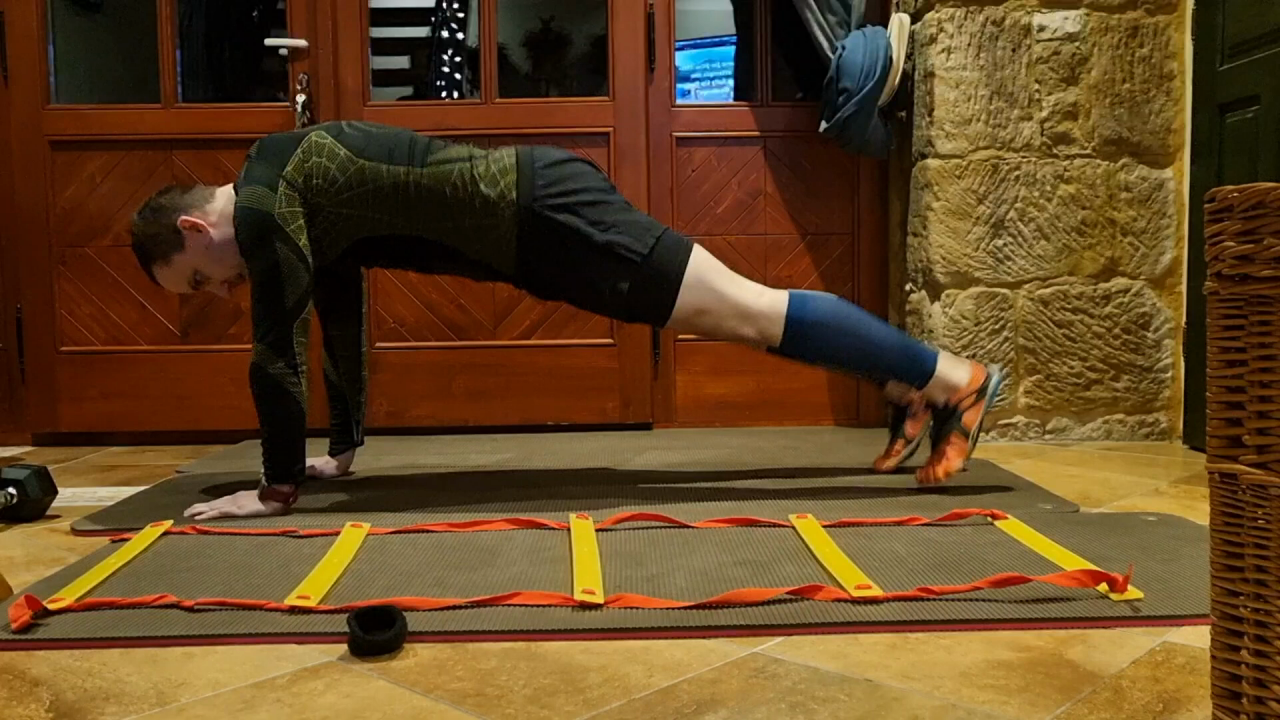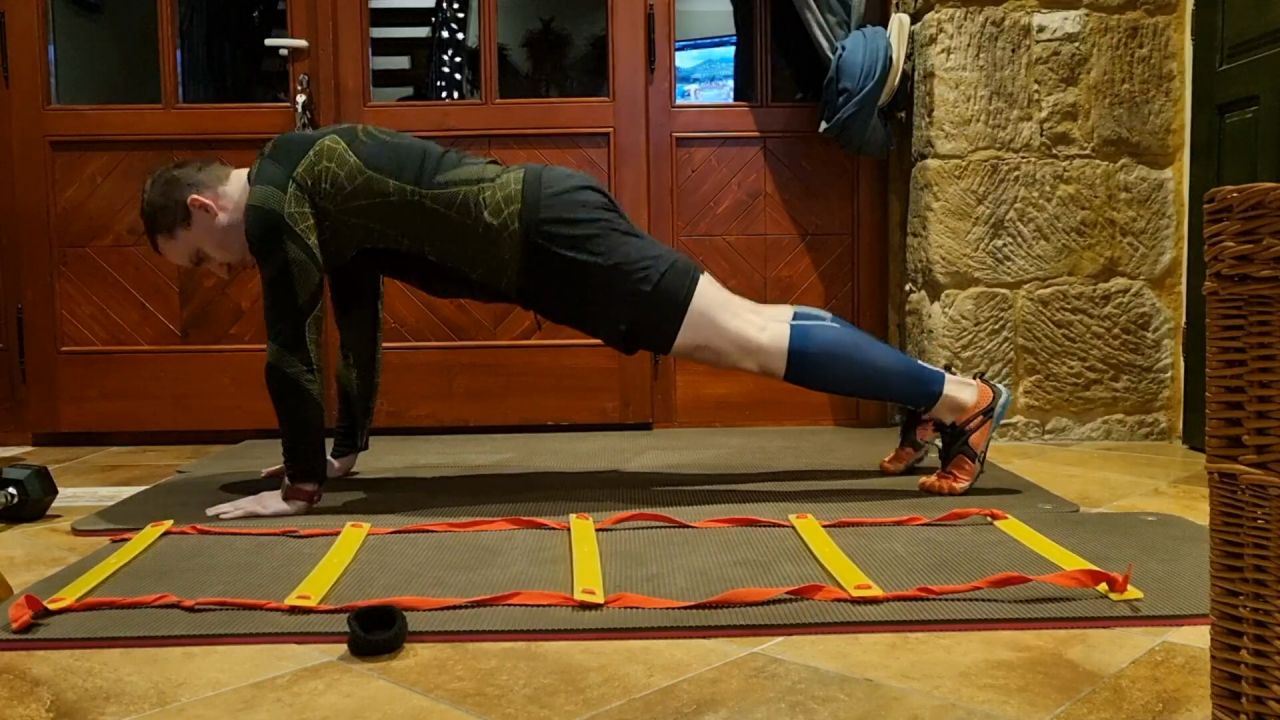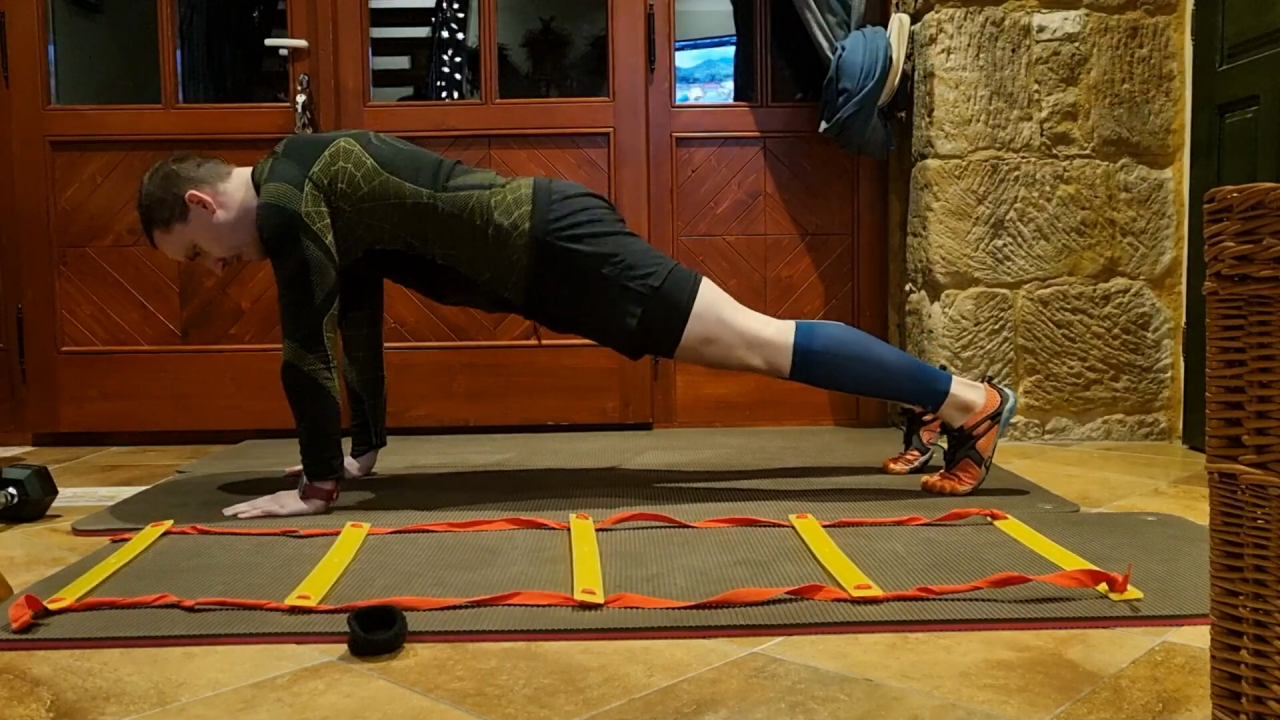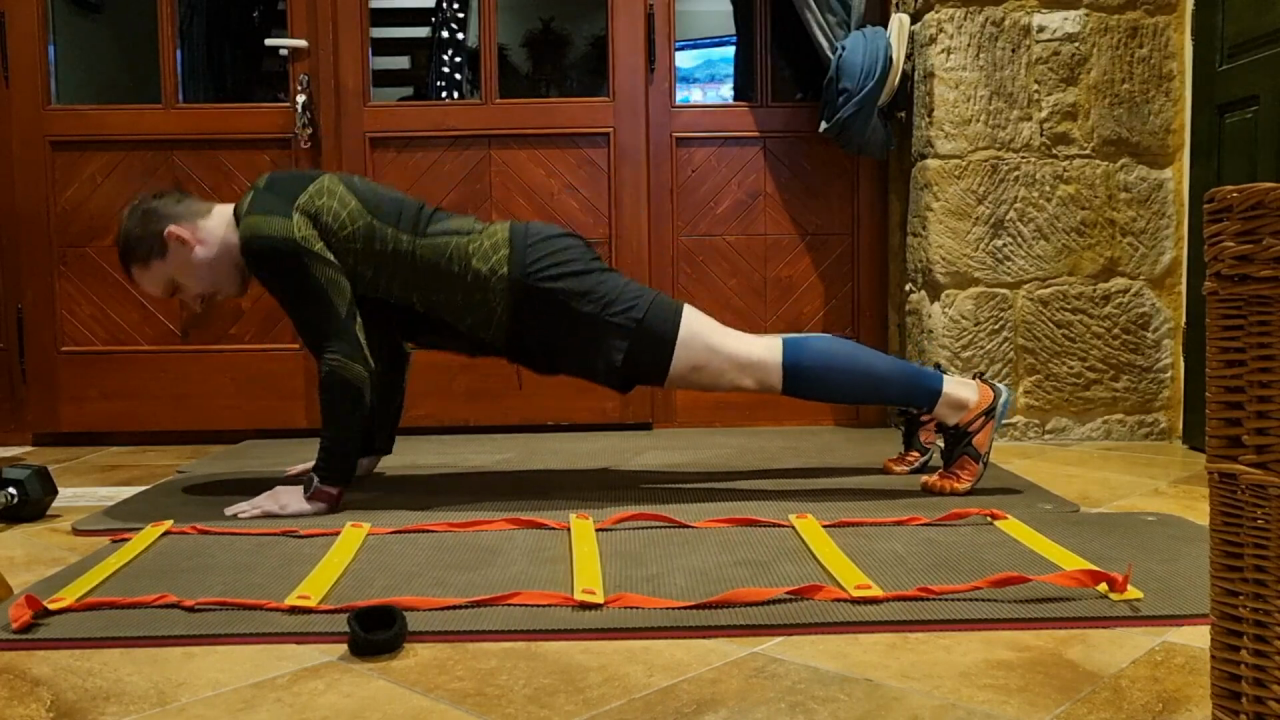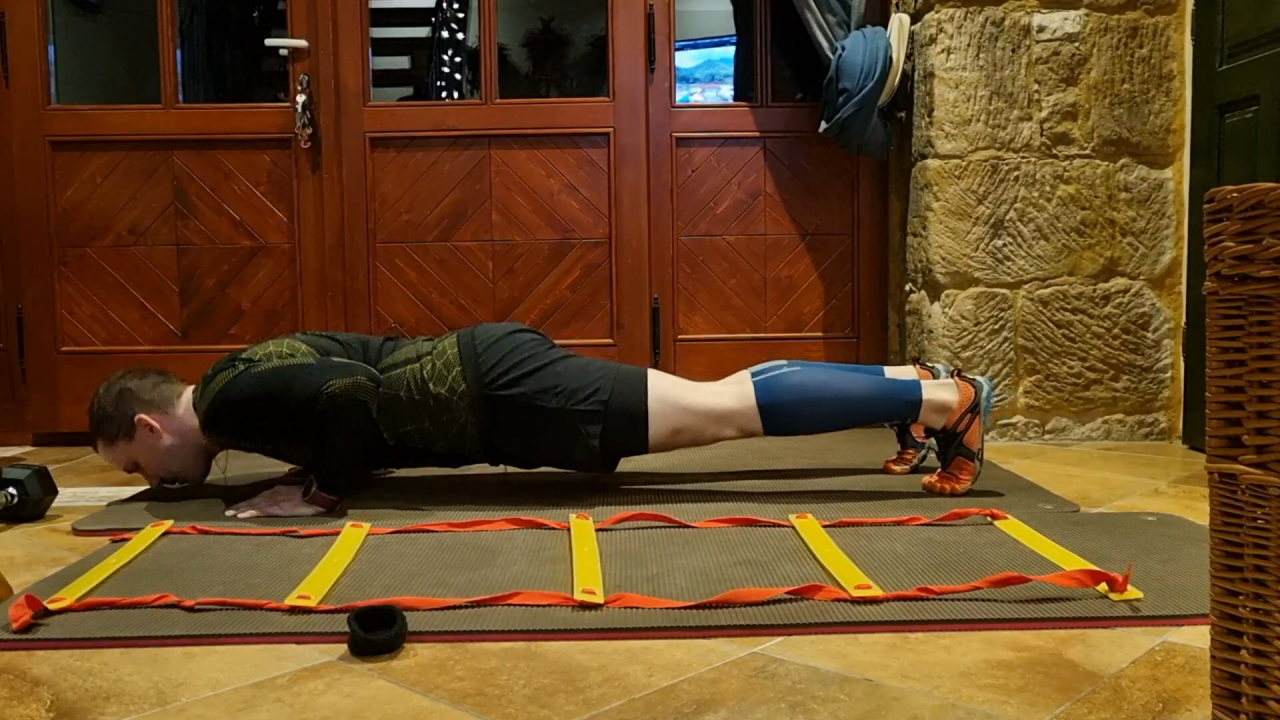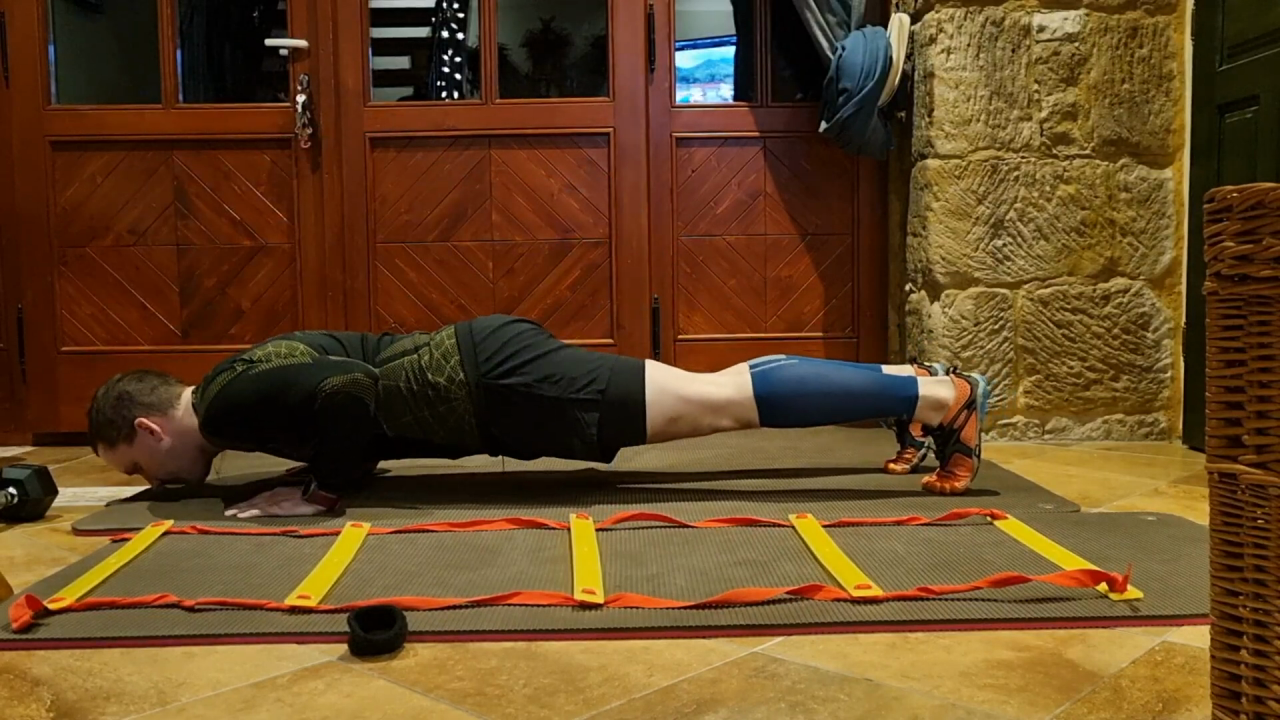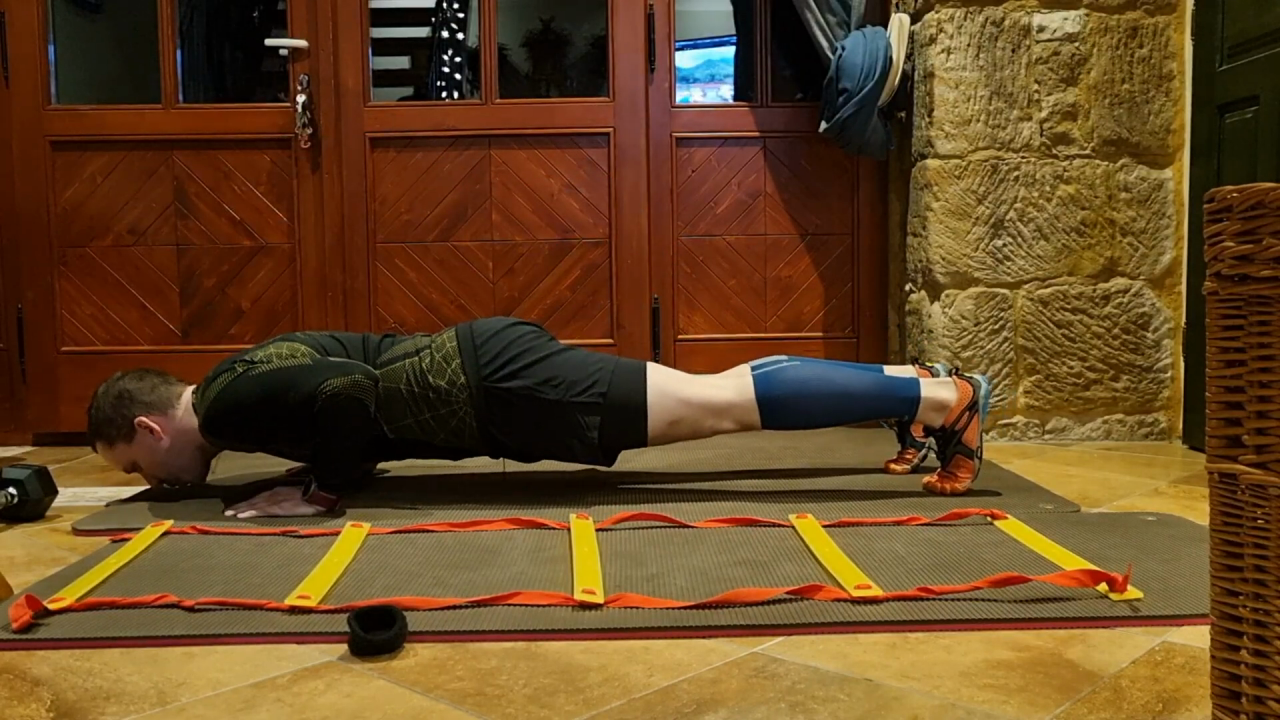
dt=0.7s
person 1, frame 1
left shoulder: (263, 206)
right shoulder: (304, 189)
left elbow: (276, 347)
right elbow: (339, 319)
left wrist: (280, 483)
right wrist: (338, 448)
left hip: (538, 211)
right hip: (533, 207)
left knee: (746, 315)
right knee: (740, 314)
left ankle: (949, 384)
right ankle: (907, 394)
person 1, frame 2
left shoulder: (271, 206)
right shoulder: (307, 178)
left elbow: (291, 352)
right elbow: (356, 314)
left wrist: (298, 486)
right wrist: (343, 448)
left hip: (543, 237)
right hip: (543, 210)
left knee: (747, 342)
right knee: (744, 324)
left ankle: (960, 399)
right ankle: (918, 396)
person 1, frame 3
left shoulder: (283, 203)
right shoulder: (315, 183)
left elbow: (306, 349)
right elbow: (356, 320)
left wrist: (316, 482)
right wrist: (362, 450)
left hip: (551, 244)
right hip: (544, 241)
left knee: (758, 343)
right knee: (752, 343)
left ankle: (967, 400)
right ankle: (932, 397)
person 1, frame 4
left shoulder: (268, 233)
right shoulder: (289, 210)
left elbow: (344, 359)
right elbow: (379, 325)
left wrist: (323, 487)
right wrist: (366, 449)
left hip: (529, 290)
right hip: (523, 274)
left knee: (745, 365)
right knee: (745, 360)
left ankle: (962, 397)
right ankle: (928, 401)
person 1, frame 5
left shoulder: (228, 400)
right shoulder: (247, 380)
left elbow: (347, 387)
left wrist: (320, 489)
right wrist: (331, 462)
left hip: (493, 389)
right hip: (484, 370)
left knee: (722, 413)
right knee: (719, 401)
left ankle: (945, 398)
right ankle: (912, 386)
person 1, frame 6
left shoulder: (228, 400)
right shoulder: (248, 380)
left elbow: (349, 388)
left wrist: (323, 490)
right wrist: (327, 463)
left hip: (493, 380)
right hip: (486, 367)
left knee: (717, 403)
right knee: (716, 397)
left ankle: (939, 395)
right ankle: (913, 387)
person 1, frame 7
left shoulder: (229, 400)
right shoulder: (248, 379)
left elbow: (349, 388)
left wrist: (323, 489)
right wrist: (324, 462)
left hip: (492, 380)
right hip: (485, 367)
left knee: (718, 406)
right knee: (715, 398)
left ankle: (942, 397)
right ankle: (910, 385)
